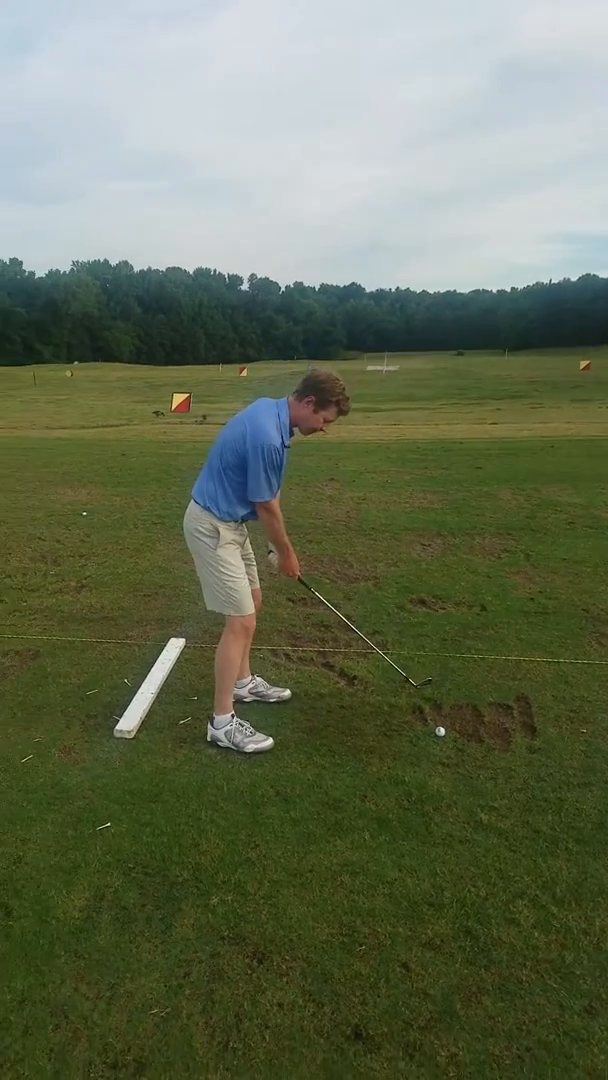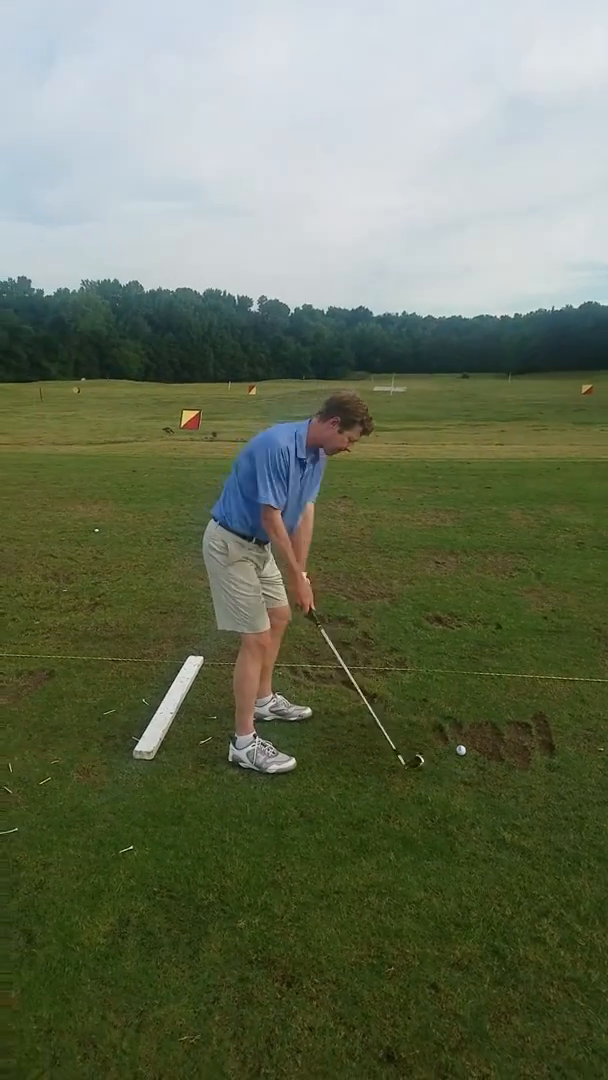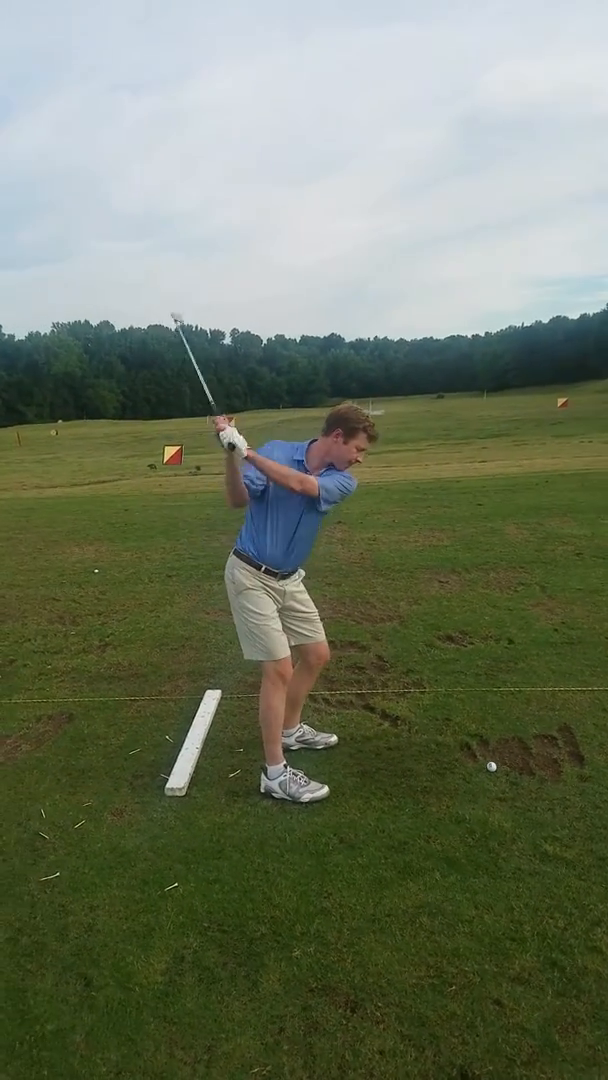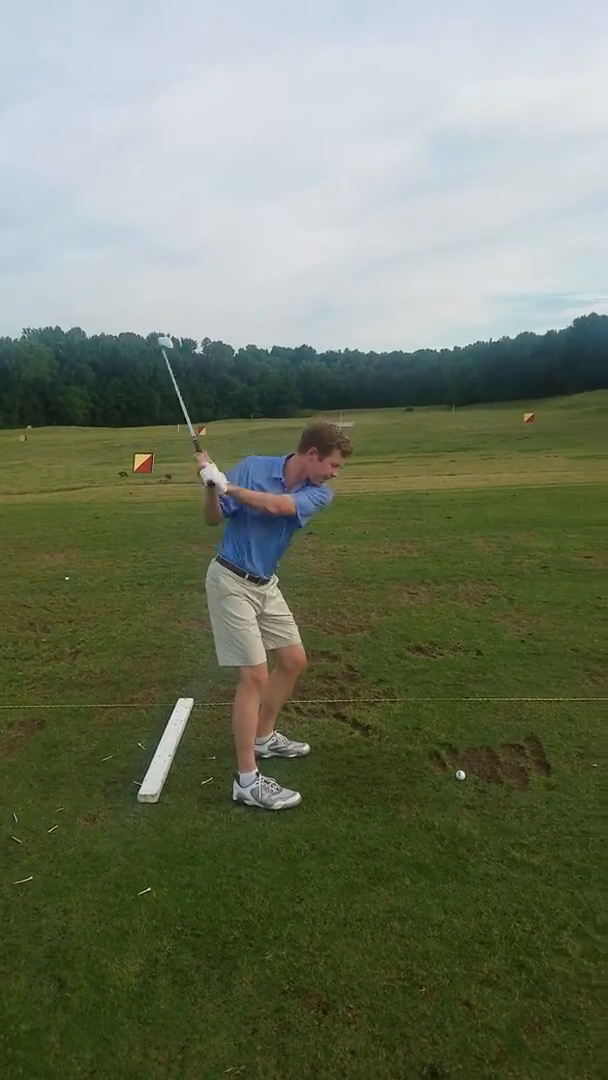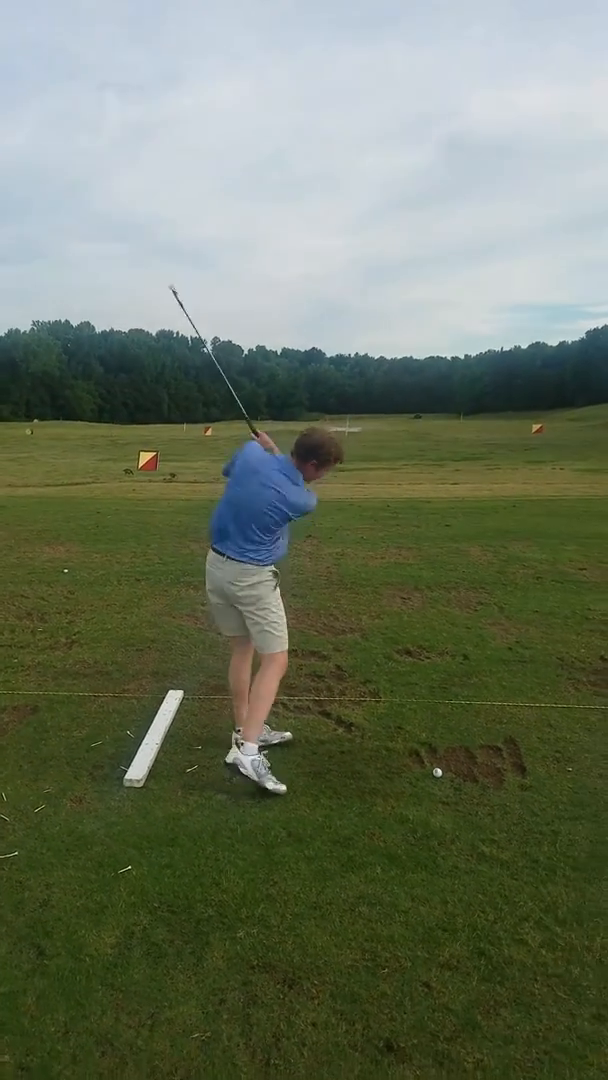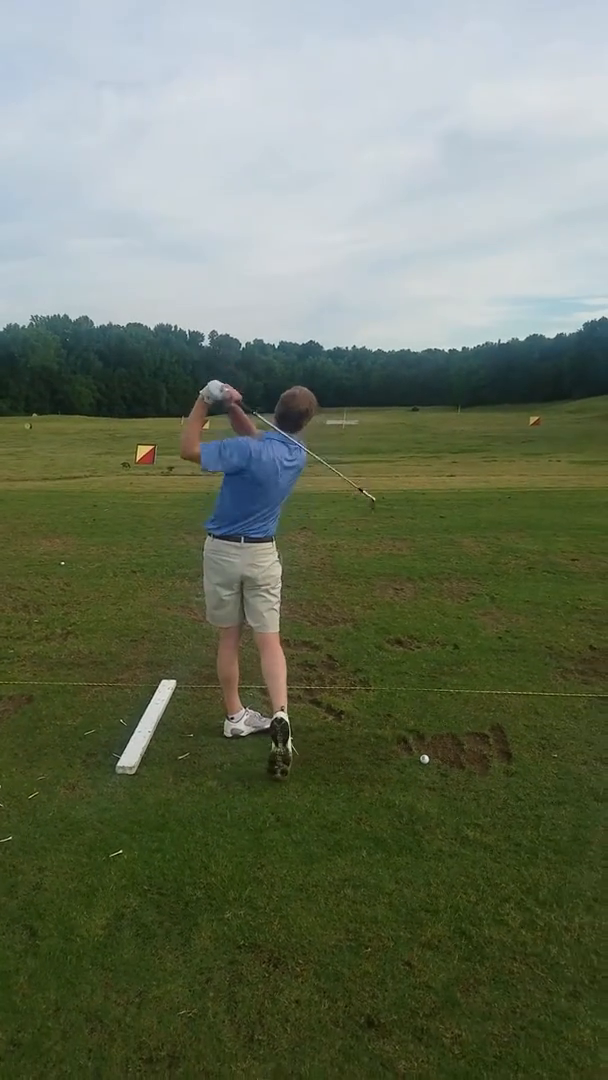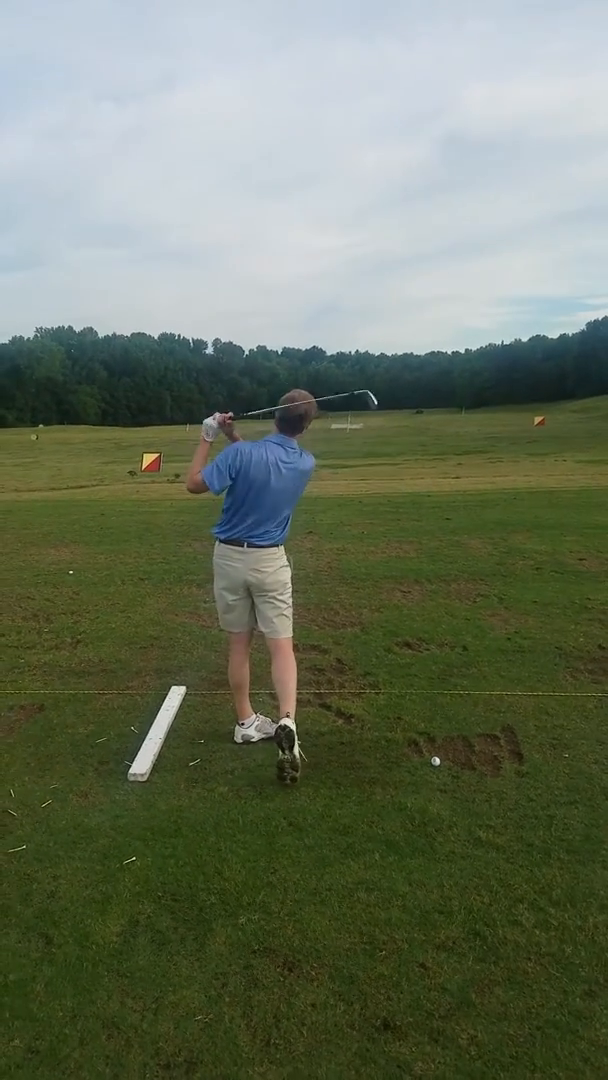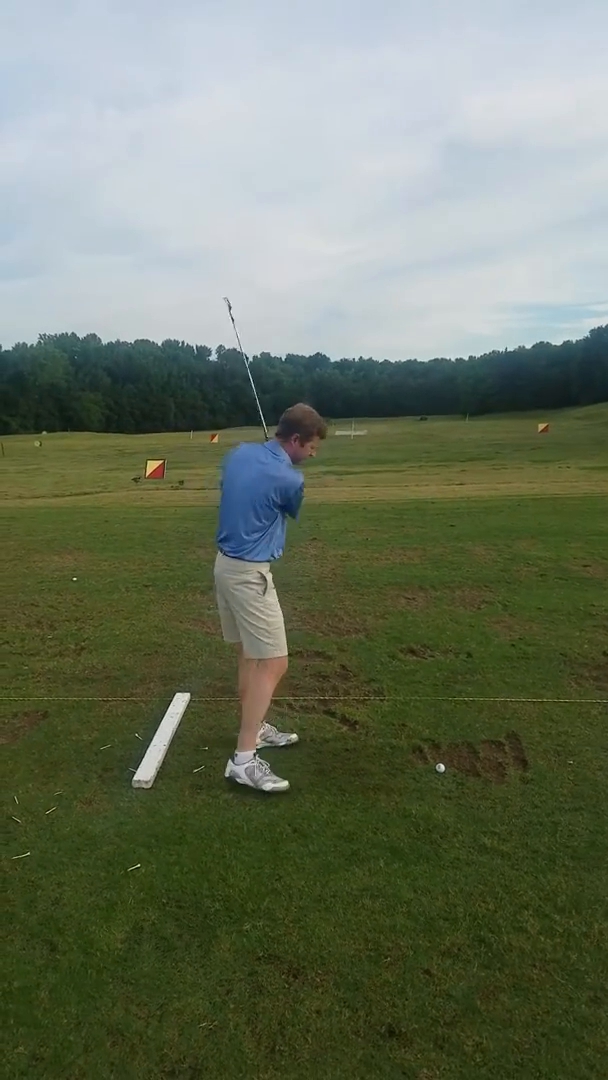
dt=0.4s
person 1, frame 1
left shoulder: (269, 409)
right shoulder: (267, 437)
right elbow: (266, 507)
left wrist: (277, 544)
right wrist: (286, 553)
left hip: (229, 520)
right hip: (213, 526)
left knee: (251, 602)
right knee: (240, 620)
left ankle: (243, 682)
right ankle: (222, 721)
person 1, frame 2
left shoulder: (315, 455)
right shoulder: (277, 445)
left elbow: (305, 513)
right elbow: (270, 516)
left wrist: (301, 571)
right wrist: (297, 577)
left hip: (257, 543)
right hip: (230, 544)
left knee: (279, 618)
right knee: (257, 638)
left ankle: (263, 700)
right ankle: (244, 743)
person 1, frame 3
left shoulder: (342, 481)
right shoulder: (275, 451)
left elbow: (299, 484)
right elbow: (236, 499)
left wrist: (246, 451)
right wrist: (234, 452)
left hip: (288, 578)
right hip: (249, 575)
left knee: (317, 655)
right knee: (279, 669)
left ankle: (290, 729)
right ankle: (275, 772)
person 1, frame 4
left shoulder: (319, 494)
right shoulder: (253, 468)
left elbow: (276, 505)
right elbow: (213, 518)
left wrist: (228, 487)
right wrist: (211, 484)
left hip: (263, 584)
right hip: (230, 581)
left knee: (294, 660)
right knee: (256, 675)
left ankle: (263, 737)
right ankle: (247, 780)
person 1, frame 5
left shoulder: (249, 454)
right shoulder: (302, 501)
left elbow: (229, 473)
left hip: (217, 565)
right hip: (253, 576)
left knee: (242, 646)
right knee: (275, 660)
left ankle: (245, 728)
right ankle: (247, 750)
person 1, frame 6
left shoulder: (250, 452)
right shoulder: (298, 456)
left elbow: (188, 449)
left wrist: (205, 399)
right wrist: (233, 406)
left hip: (222, 551)
right hip: (261, 555)
left knee: (229, 638)
right knee: (269, 641)
left ankle: (235, 716)
right ankle: (280, 715)
person 1, frame 7
left shoulder: (243, 454)
right shoulder: (306, 464)
left elbow: (194, 484)
left wrist: (208, 438)
right wrist: (232, 434)
left hip: (230, 556)
right hip: (271, 560)
left knee: (239, 644)
right knee: (282, 646)
left ankle: (246, 722)
right ankle: (287, 722)
person 1, frame 8
left shoulder: (239, 454)
right shoulder: (290, 480)
left hip: (226, 565)
right hip: (251, 574)
left knee: (249, 655)
right knee: (273, 664)
left ankle: (254, 729)
right ankle: (243, 759)
